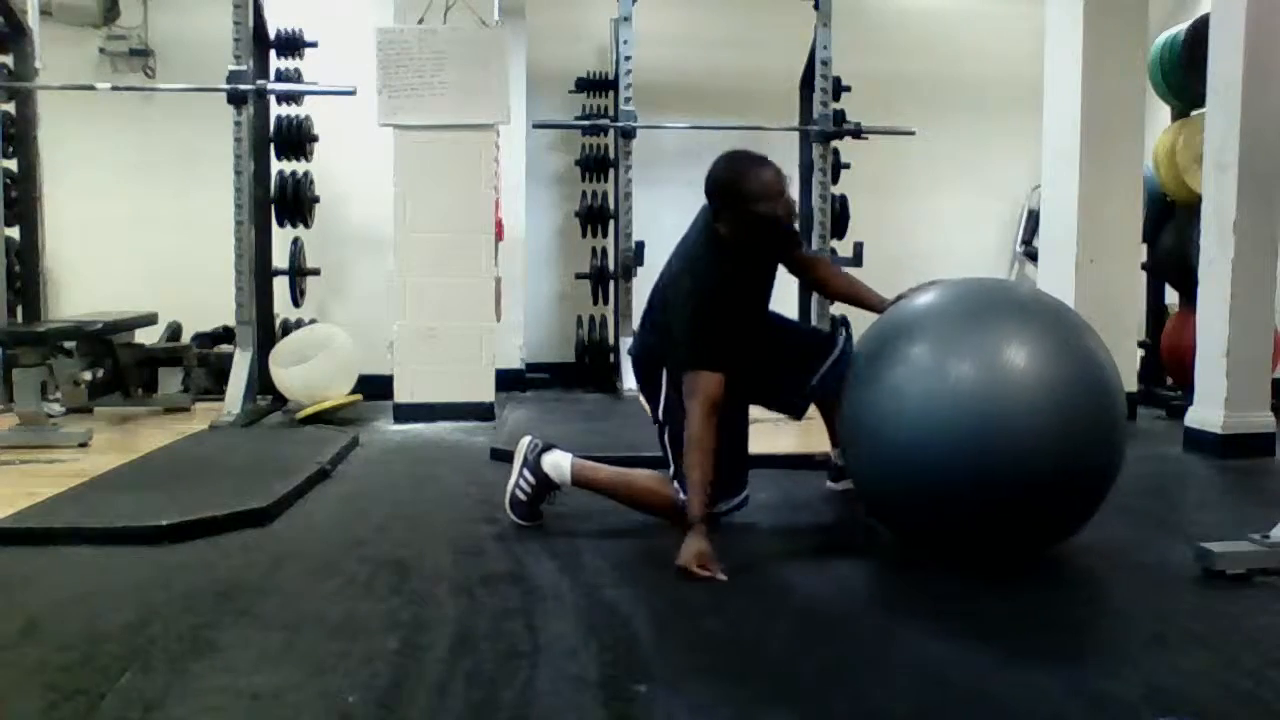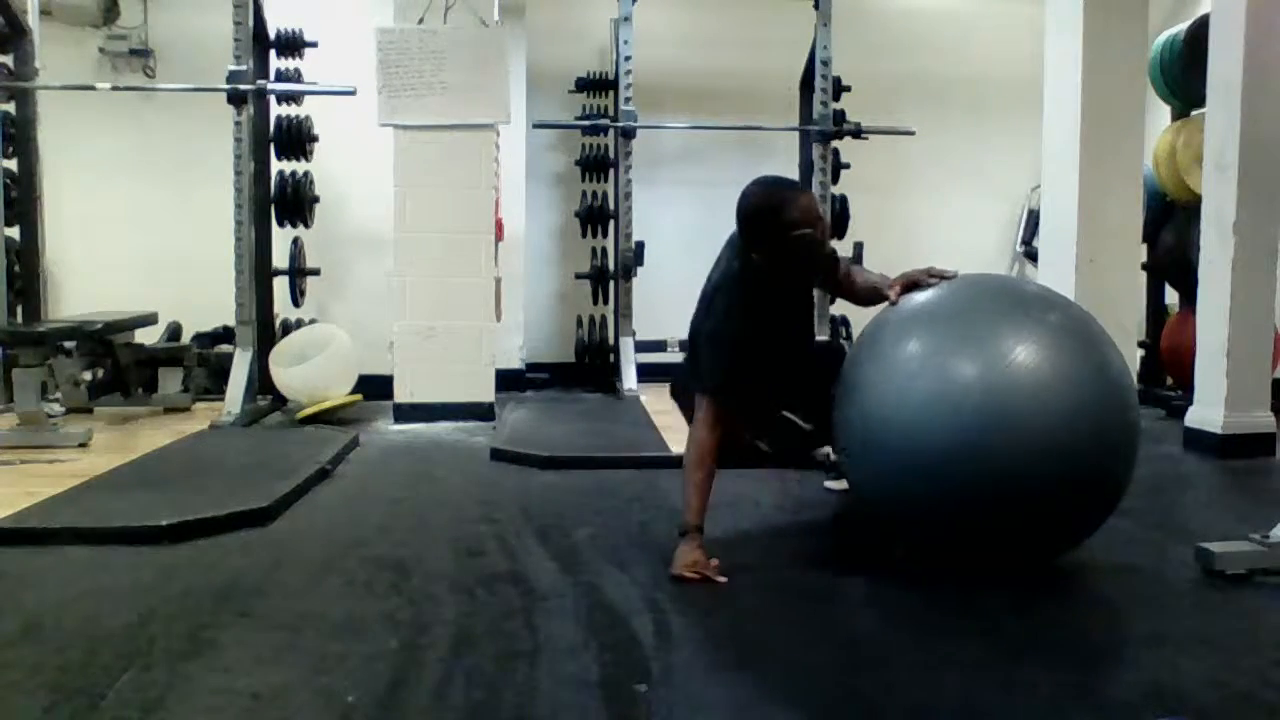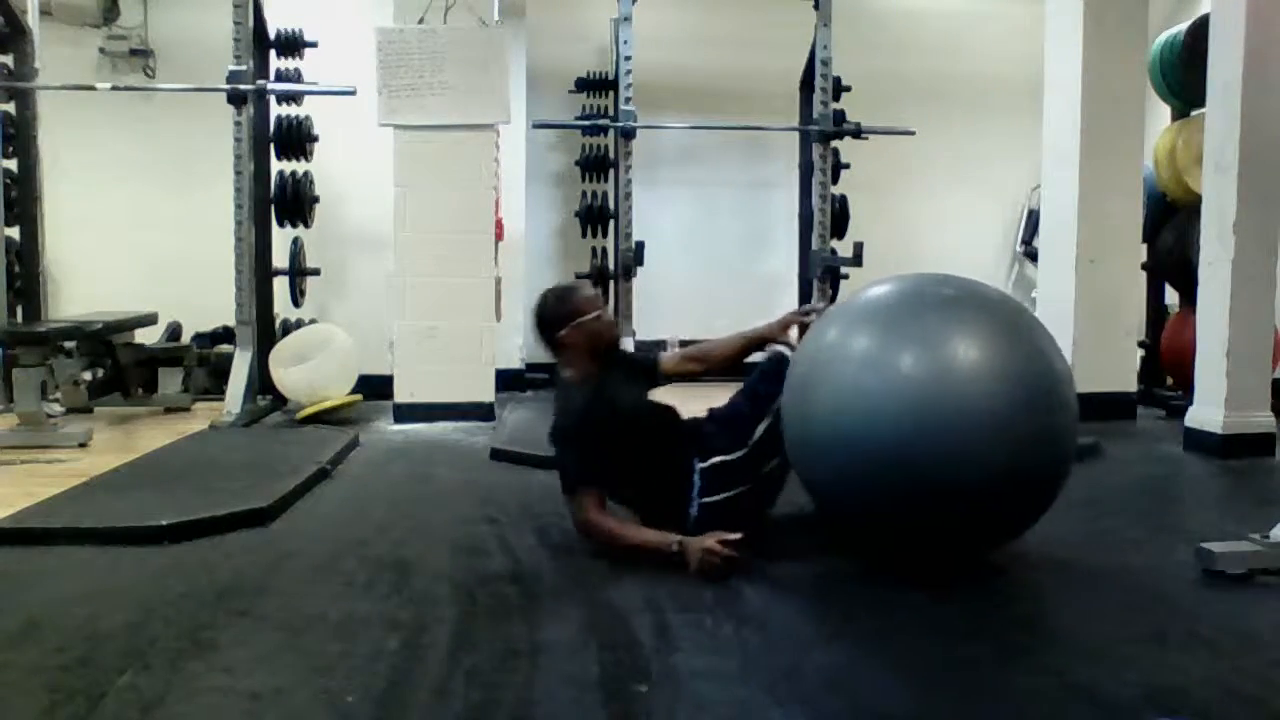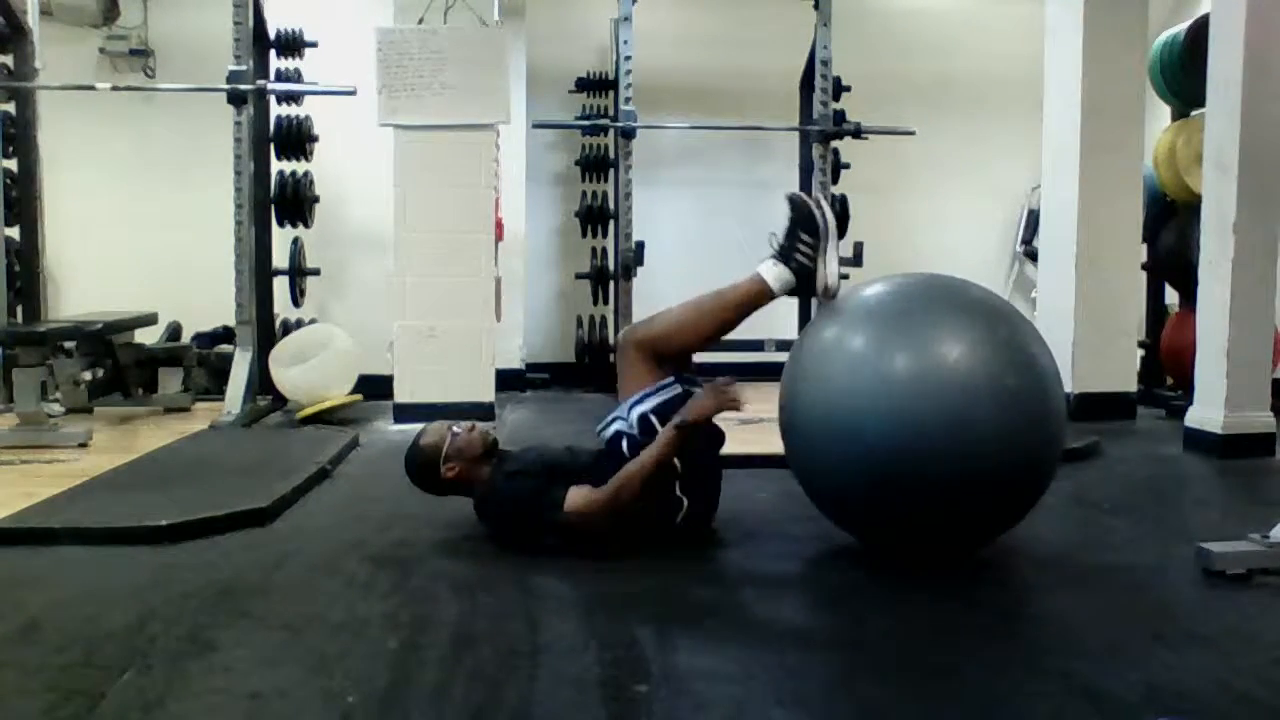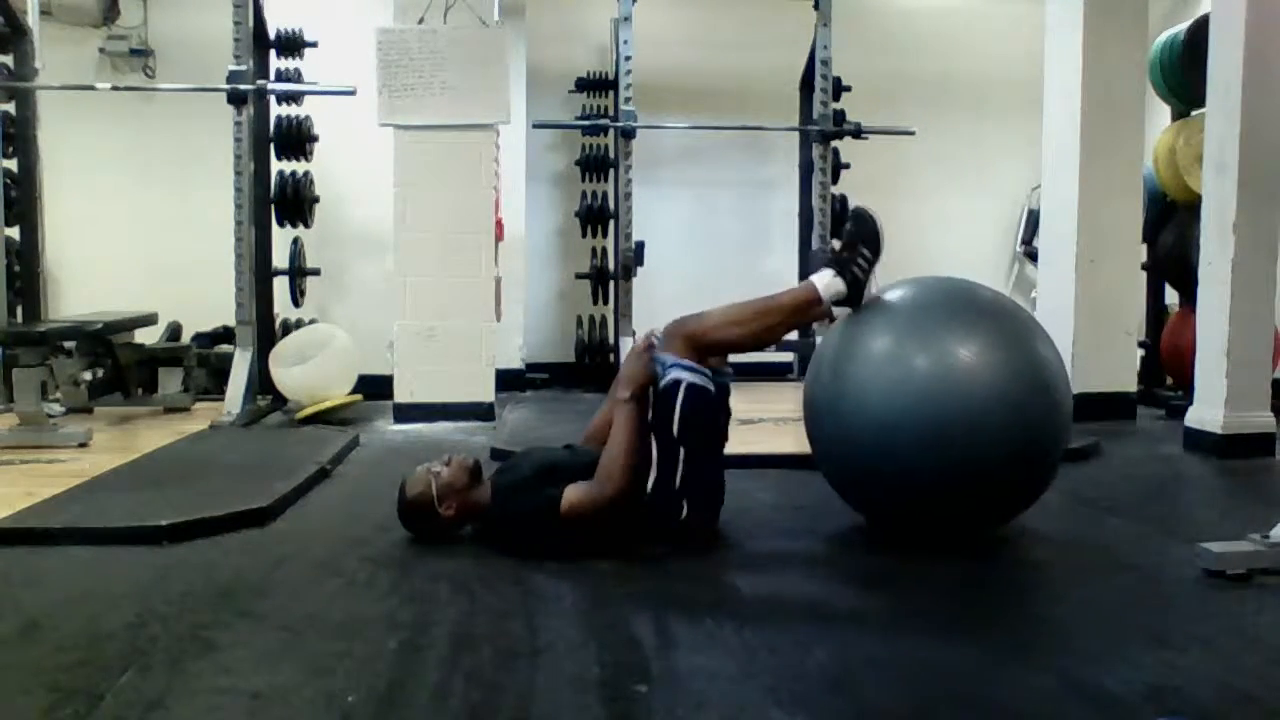
dt=1s
person 1, frame 1
left shoulder: (764, 215)
right shoulder: (701, 282)
left elbow: (806, 264)
right elbow: (701, 408)
left wrist: (883, 304)
right wrist: (694, 529)
right hip: (675, 363)
left knee: (830, 350)
right knee: (719, 497)
left ankle: (848, 465)
right ankle: (551, 465)
person 1, frame 2
left shoulder: (779, 253)
right shoulder: (737, 308)
left elbow: (847, 279)
right elbow: (707, 422)
left wrist: (887, 287)
right wrist: (691, 536)
right hip: (745, 422)
person 1, frame 3
left shoulder: (607, 365)
right shoulder: (577, 415)
left elbow: (691, 361)
right elbow: (587, 518)
left wrist: (769, 332)
right wrist: (680, 545)
right hip: (703, 497)
left knee: (784, 357)
right knee: (787, 367)
person 1, frame 4
left shoulder: (507, 473)
right shoulder: (505, 500)
right elbow: (607, 504)
right wrist: (684, 423)
left hip: (667, 481)
right hip: (674, 498)
left knee: (662, 333)
right knee: (637, 342)
left ankle: (791, 271)
right ankle: (782, 272)
person 1, frame 5
left shoulder: (509, 482)
right shoulder: (511, 511)
left elbow: (588, 447)
right elbow: (610, 490)
left wrist: (628, 379)
right wrist: (630, 393)
left hip: (666, 481)
right hip: (679, 500)
left knee: (692, 337)
right knee: (682, 339)
left ankle: (827, 293)
right ankle: (832, 283)
